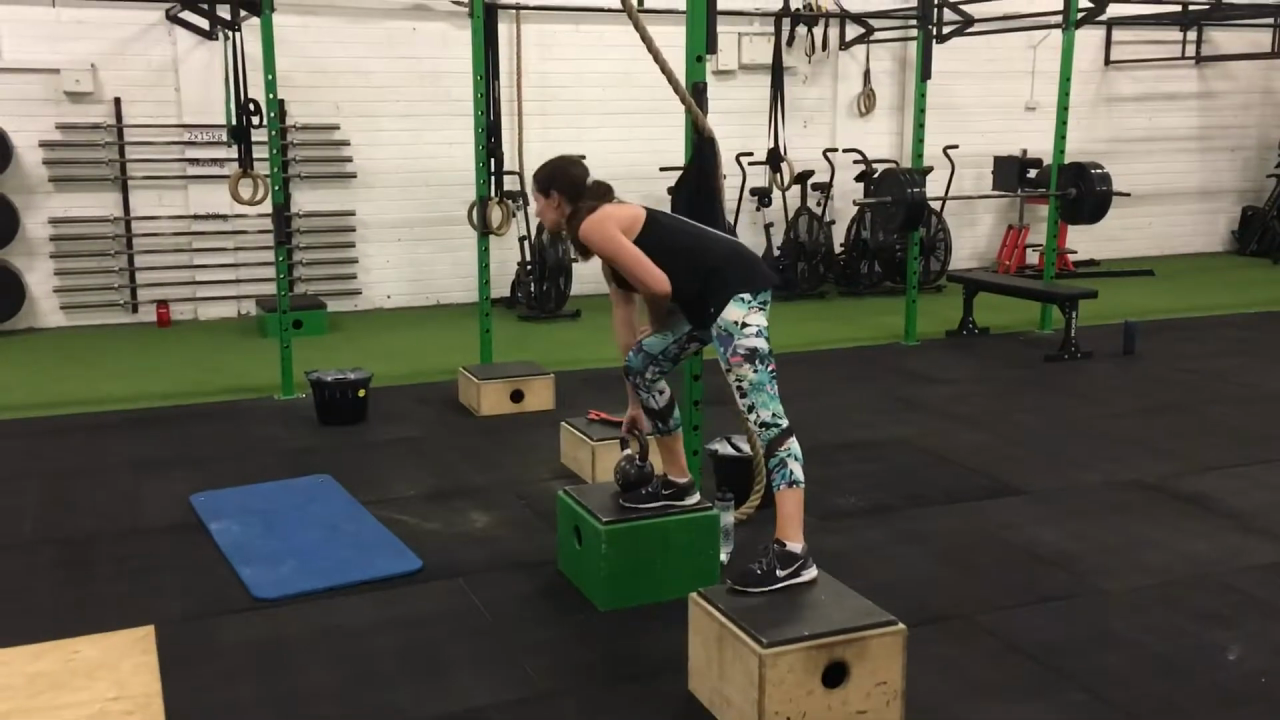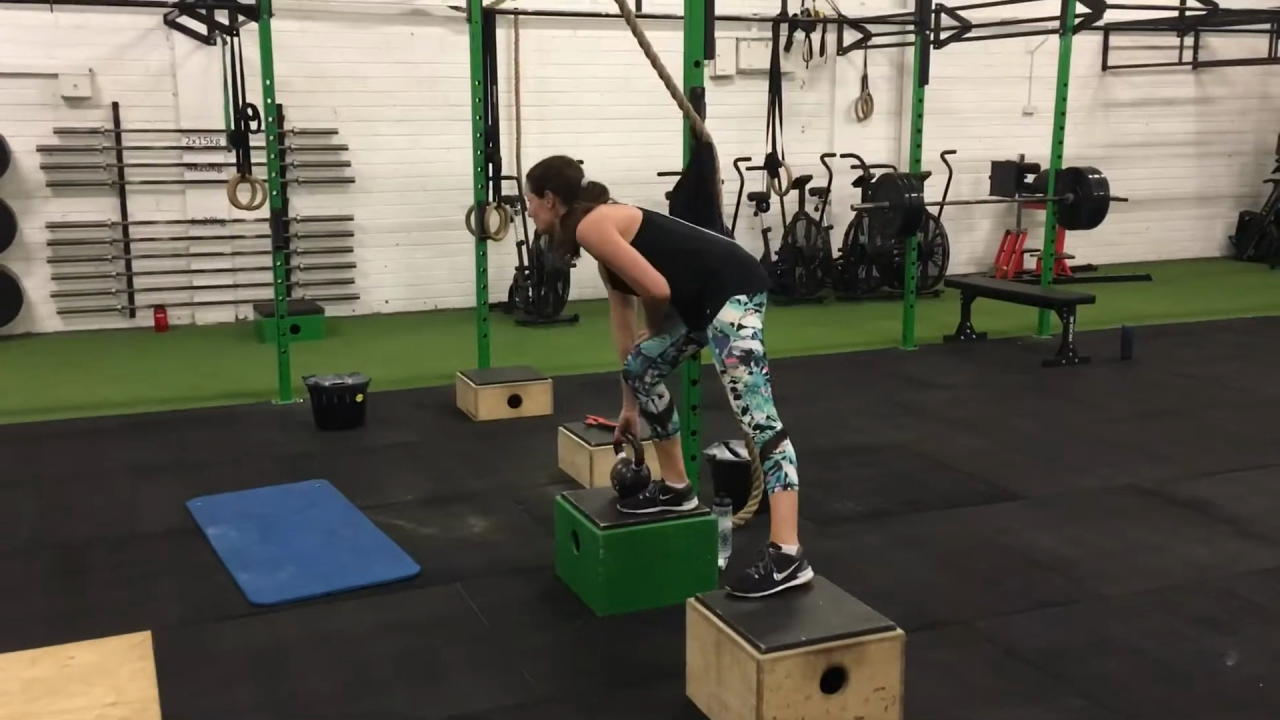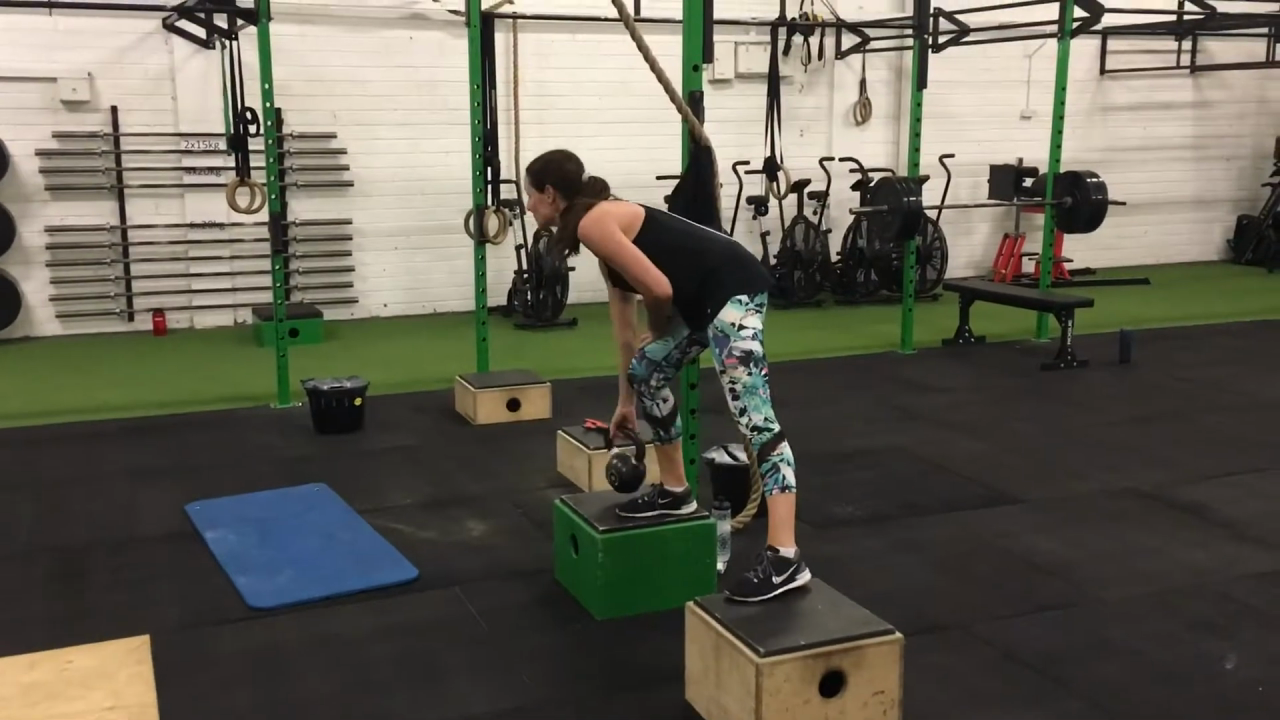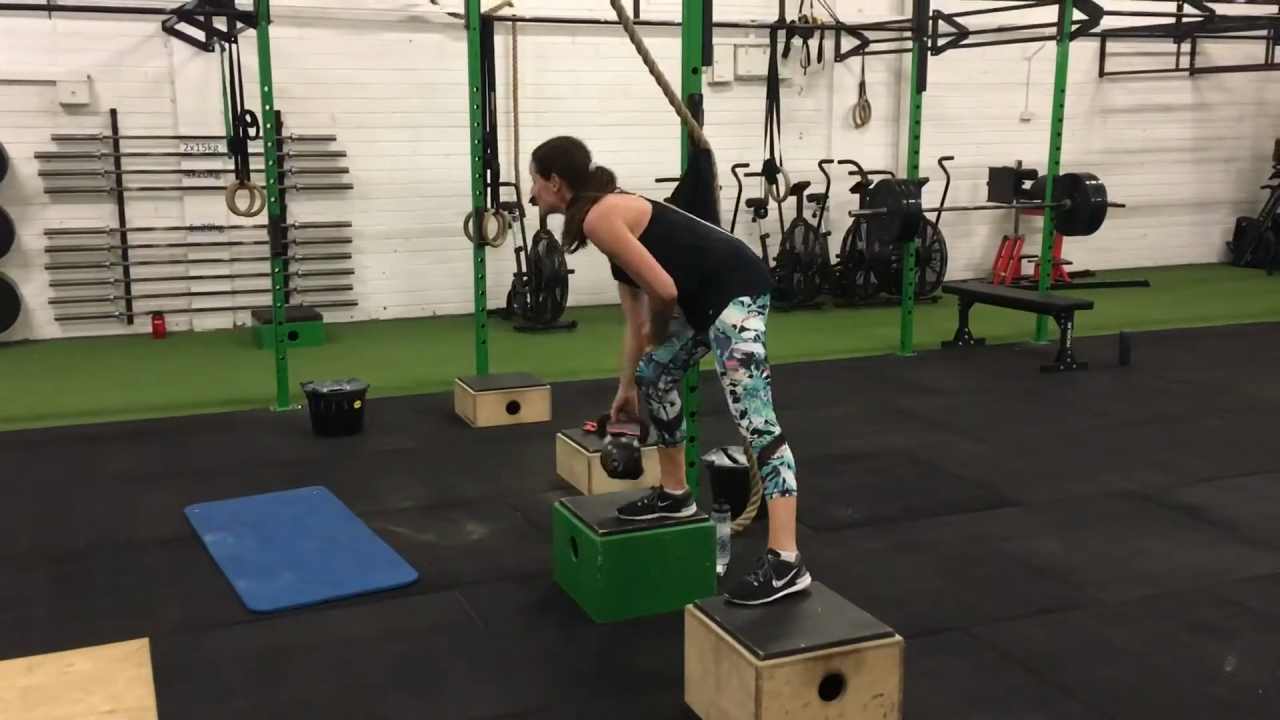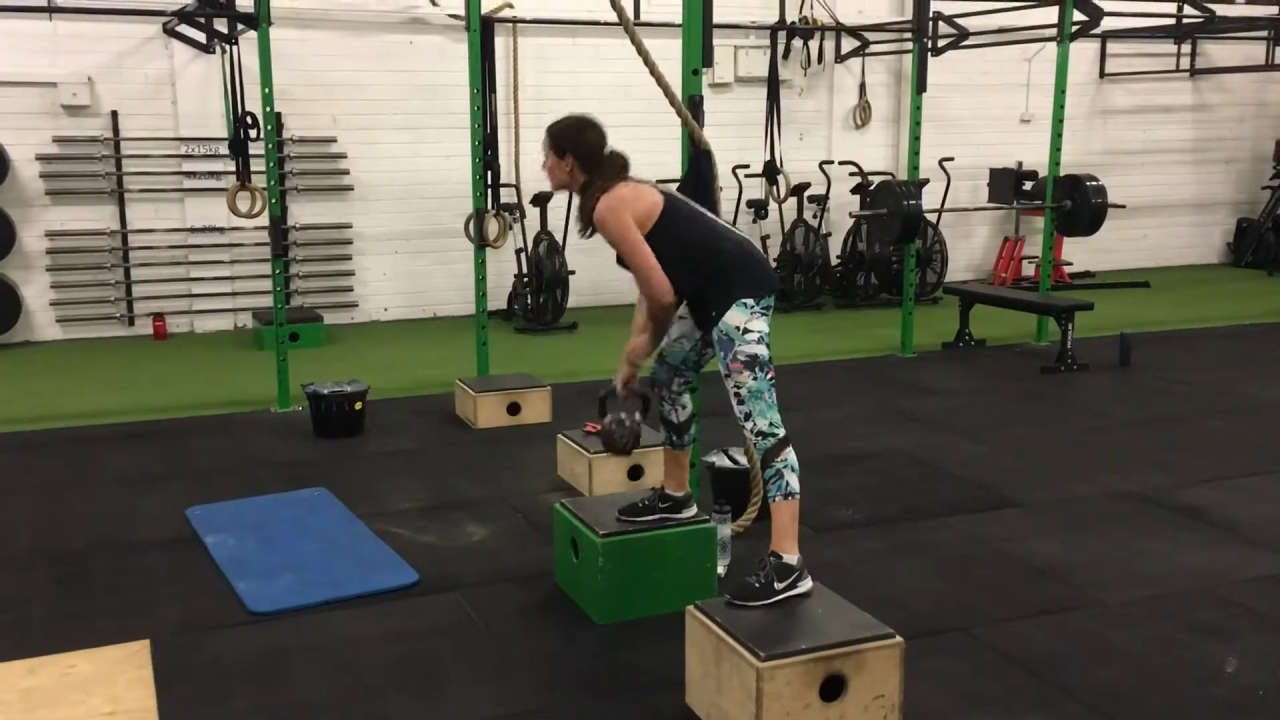
dt=0.1s
person 1, frame 1
left shoulder: (594, 227)
right shoulder: (607, 226)
left elbow: (658, 287)
right elbow: (626, 319)
left wrist: (658, 326)
right wrist: (636, 404)
left hip: (736, 288)
left knee: (762, 412)
right knee: (643, 363)
left ankle: (792, 553)
right ankle: (677, 480)
person 1, frame 2
left shoulder: (591, 228)
right shoulder: (603, 227)
left elbow: (656, 289)
right elbow: (623, 320)
left wrist: (654, 330)
right wrist: (629, 406)
left hip: (732, 290)
left knee: (757, 414)
right knee: (642, 367)
left ankle: (787, 555)
right ankle: (674, 485)
person 1, frame 3
left shoulder: (593, 224)
right shoulder: (601, 220)
left elbow: (658, 290)
right elbow: (624, 325)
left wrist: (657, 331)
right wrist: (626, 401)
left hip: (733, 290)
right hip: (701, 296)
left knee: (754, 417)
right knee: (648, 371)
left ankle: (785, 558)
right ankle: (674, 490)
person 1, frame 4
left shoulder: (600, 218)
right shoulder: (607, 214)
left elbow: (662, 290)
right elbow: (637, 313)
left wrist: (657, 333)
right wrist: (627, 387)
left hip: (736, 290)
right hip: (704, 294)
left knee: (755, 418)
right knee: (654, 373)
left ankle: (785, 561)
right ankle: (674, 492)
person 1, frame 5
left shoulder: (609, 207)
right shoulder: (621, 194)
left elbow: (660, 295)
right elbow: (661, 290)
left wrist: (638, 356)
right wrist: (635, 363)
left hip: (740, 291)
right hip: (711, 290)
left knee: (759, 420)
right knee: (667, 377)
left ankle: (787, 565)
right ankle: (675, 494)
